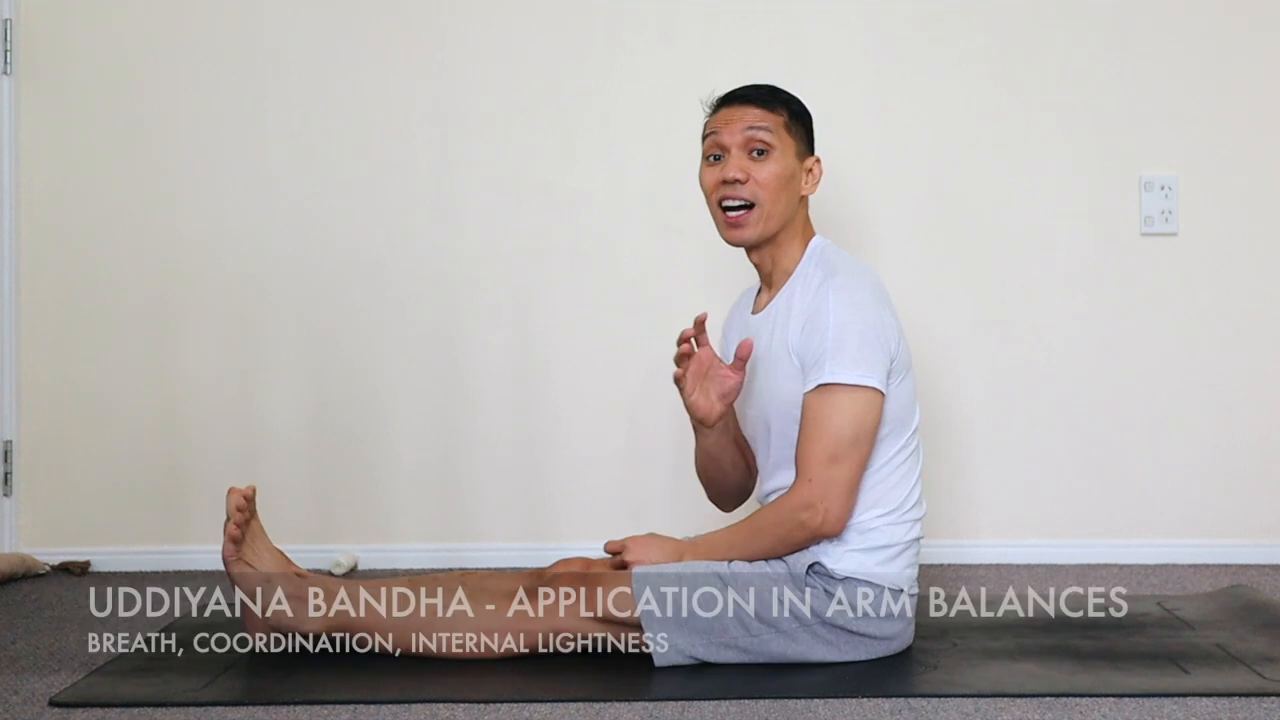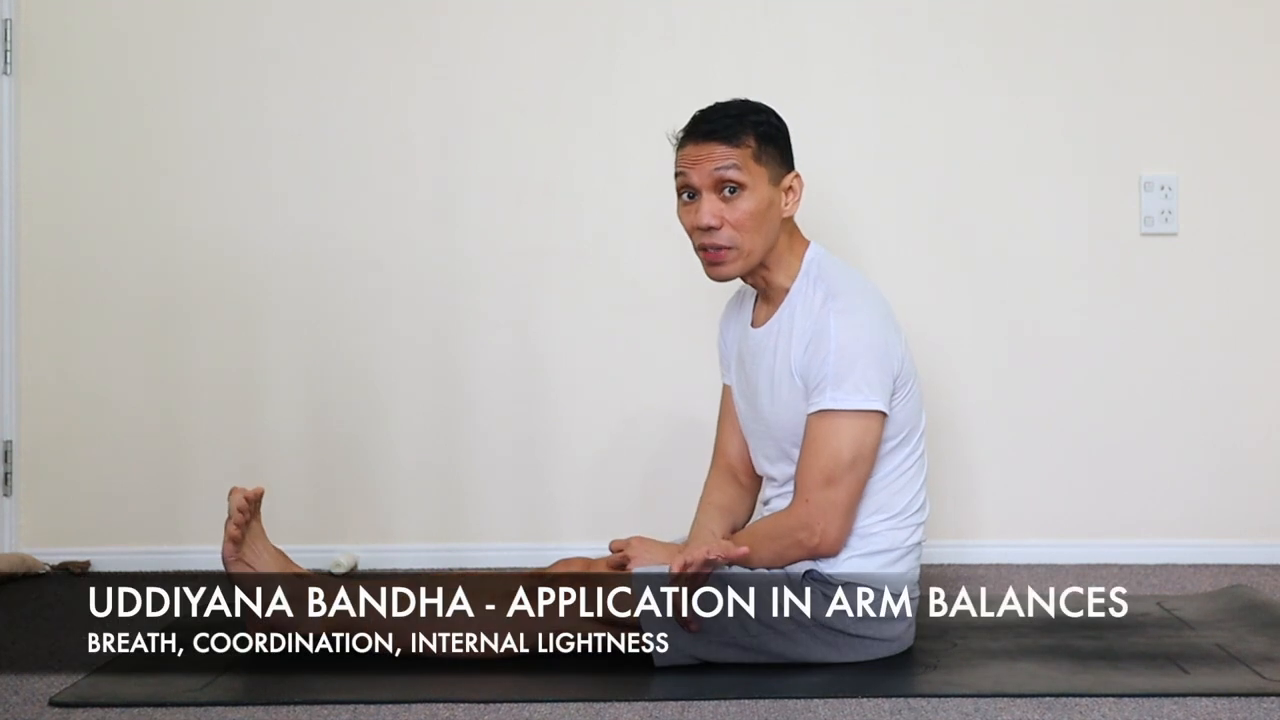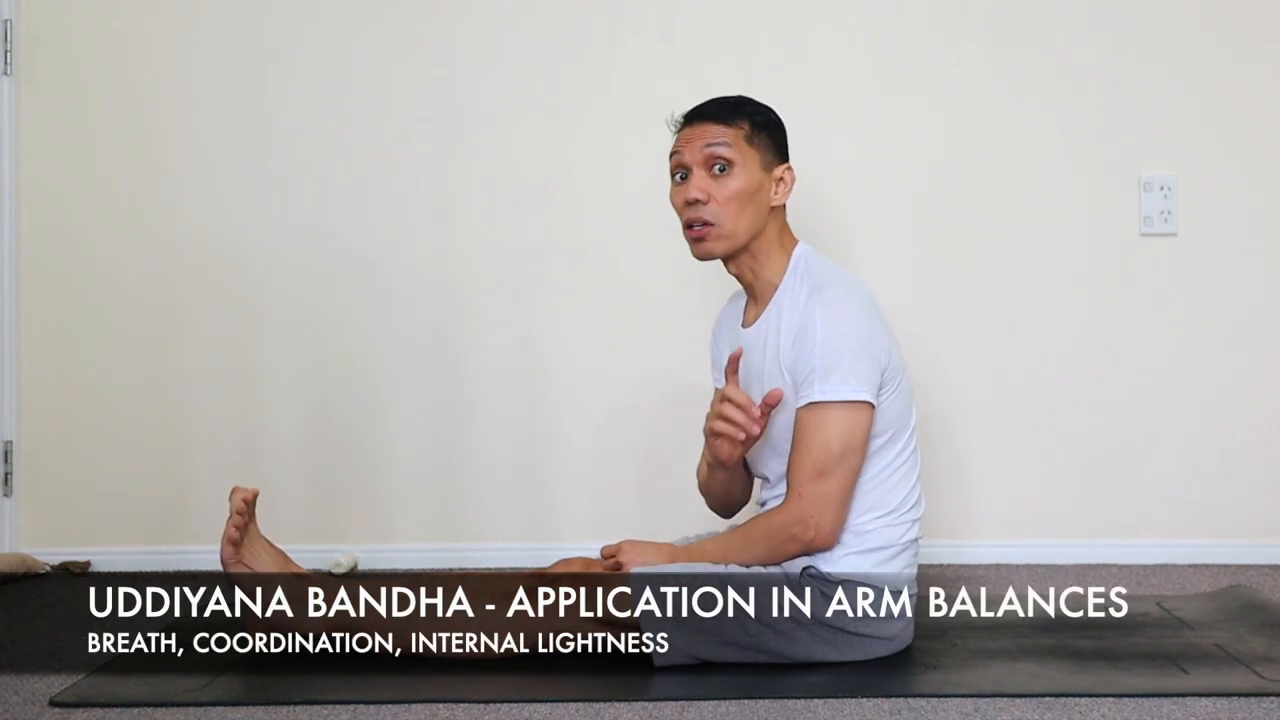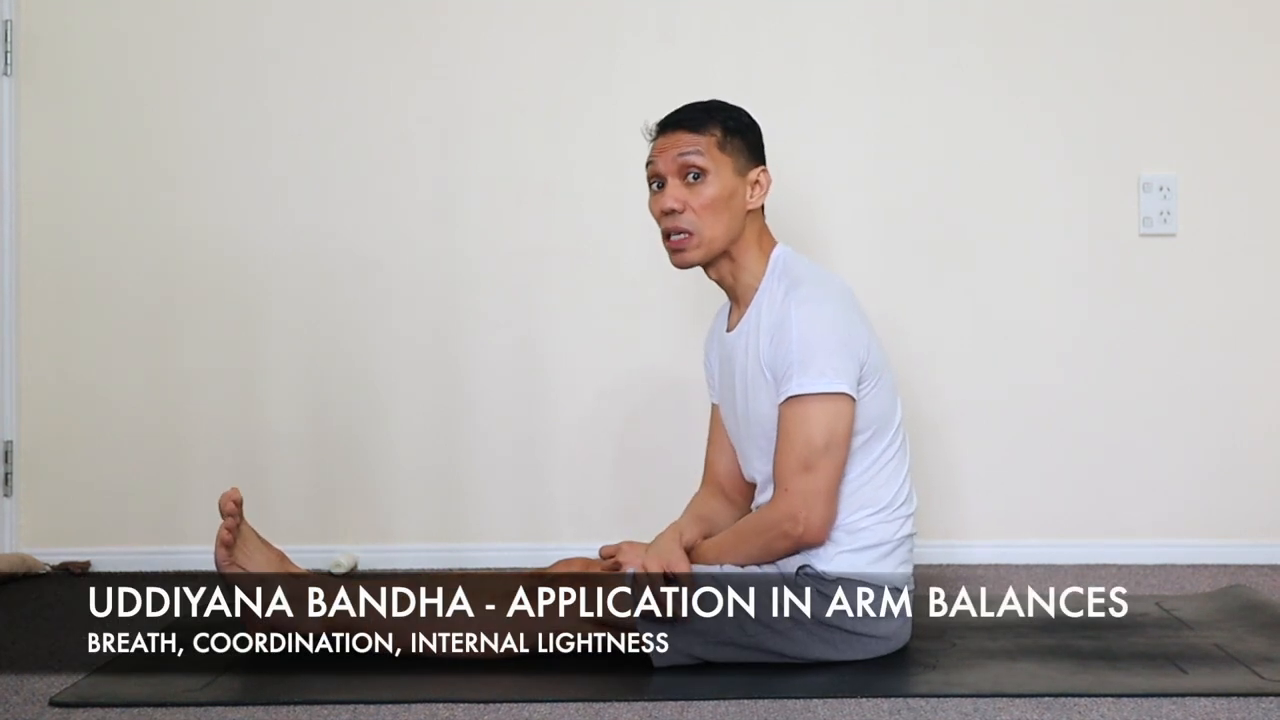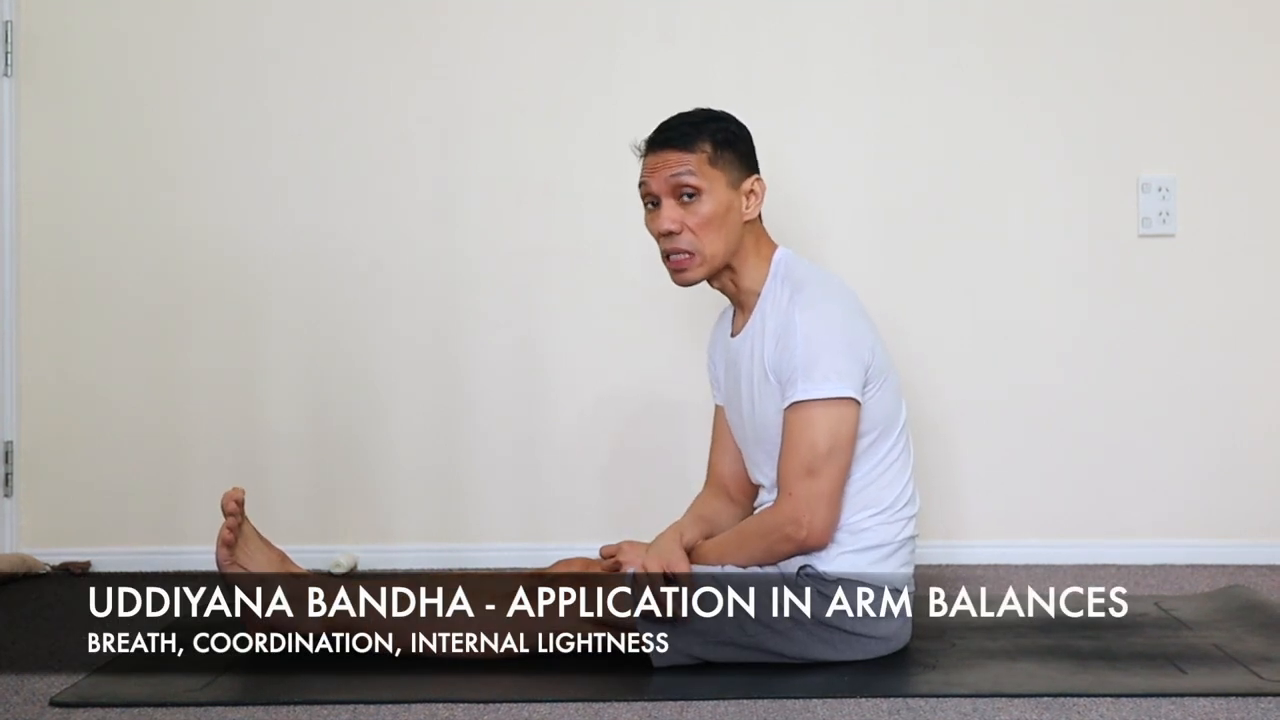
dt=0.7s
person 1, frame 1
left shoulder: (840, 297)
right shoulder: (749, 310)
left elbow: (819, 507)
right elbow: (731, 489)
left wrist: (680, 556)
right wrist: (711, 420)
left hip: (849, 596)
right hip: (807, 570)
left knee: (574, 602)
right knee: (569, 577)
left ankle: (310, 605)
right ankle: (312, 598)
person 1, frame 2
left shoulder: (843, 318)
right shoulder: (744, 311)
left elbow: (818, 528)
right elbow: (735, 471)
left wrist: (679, 559)
right wrist: (702, 551)
left hip: (848, 598)
right hip: (796, 568)
right knee: (576, 575)
person 1, frame 3
left shoulder: (830, 310)
right shoulder: (738, 317)
left elbow: (811, 522)
right elbow: (731, 498)
left wrist: (674, 558)
right wrist: (726, 448)
left hip: (846, 598)
right hip: (798, 571)
right knee: (578, 576)
person 1, frame 4
left shoulder: (807, 306)
right shoulder: (731, 324)
left elbow: (802, 518)
right elbow: (727, 492)
left wrist: (676, 561)
right wrist: (669, 546)
left hip: (842, 596)
right hip: (800, 574)
right knee: (577, 578)
person 1, frame 5
left shoulder: (811, 310)
right shoulder: (732, 326)
left elbow: (805, 520)
right elbow: (730, 492)
left wrist: (673, 559)
right wrist: (672, 544)
left hip: (846, 597)
right hip: (797, 572)
right knee: (574, 575)
